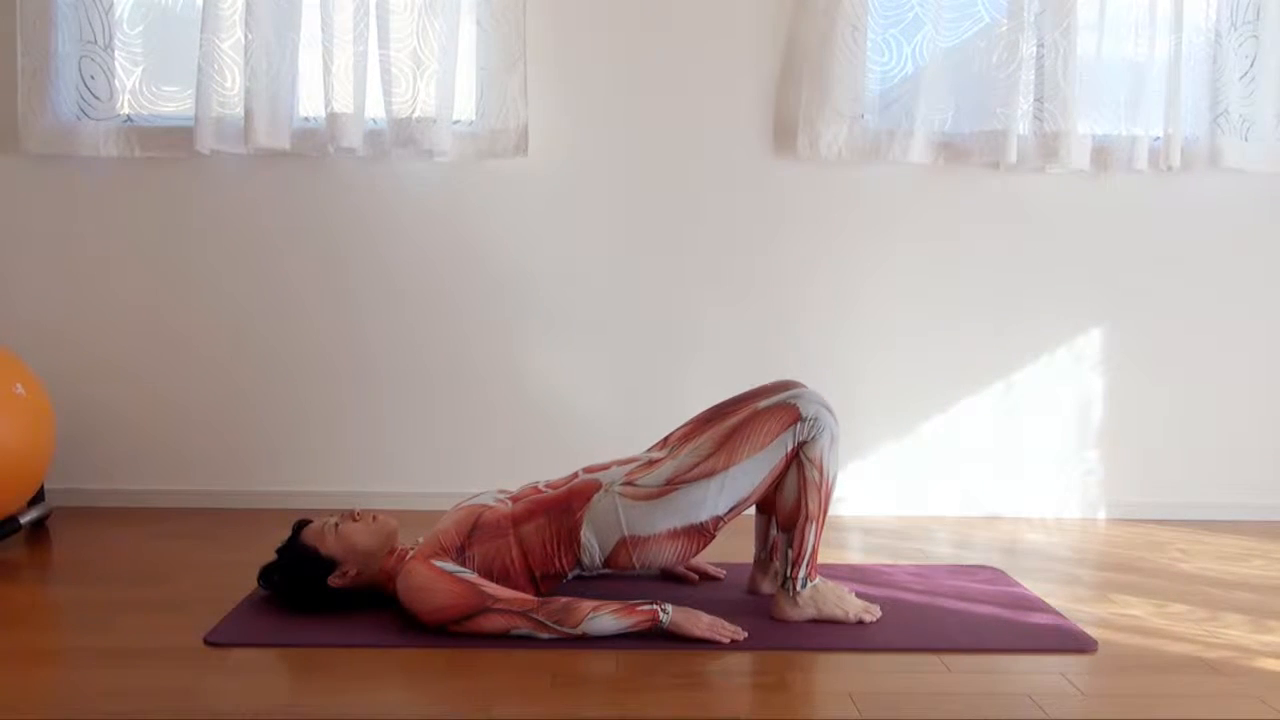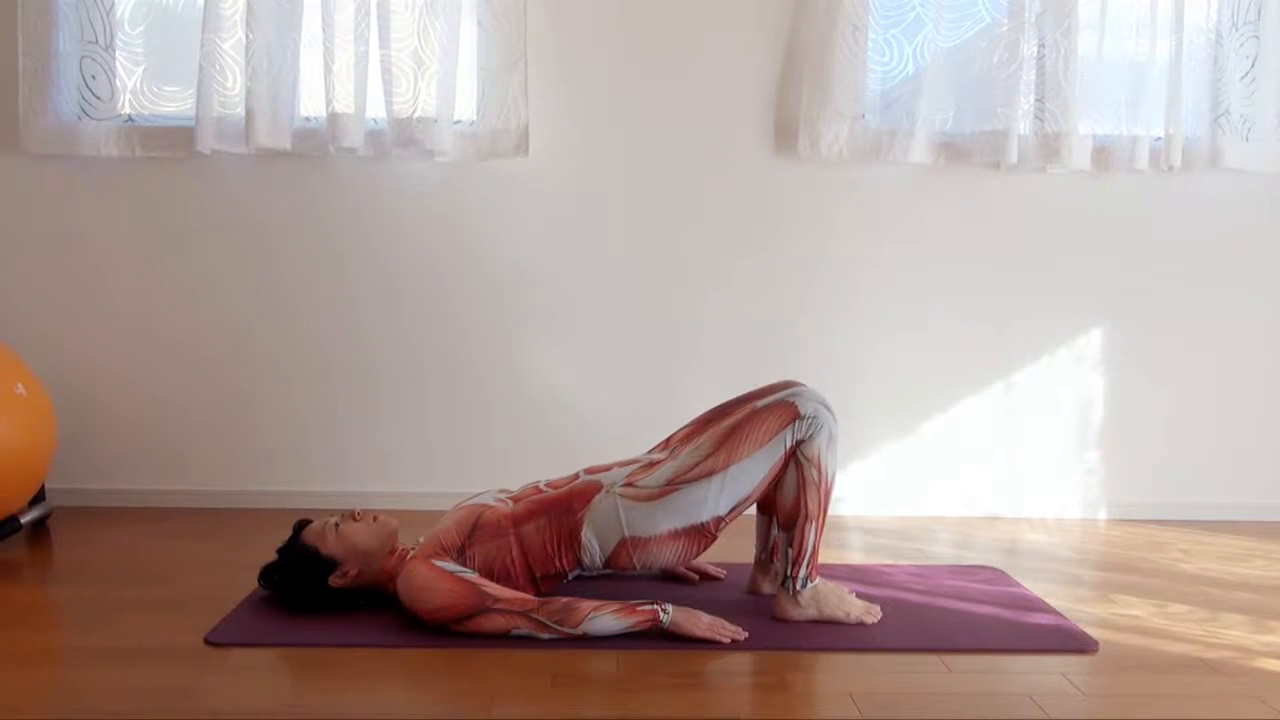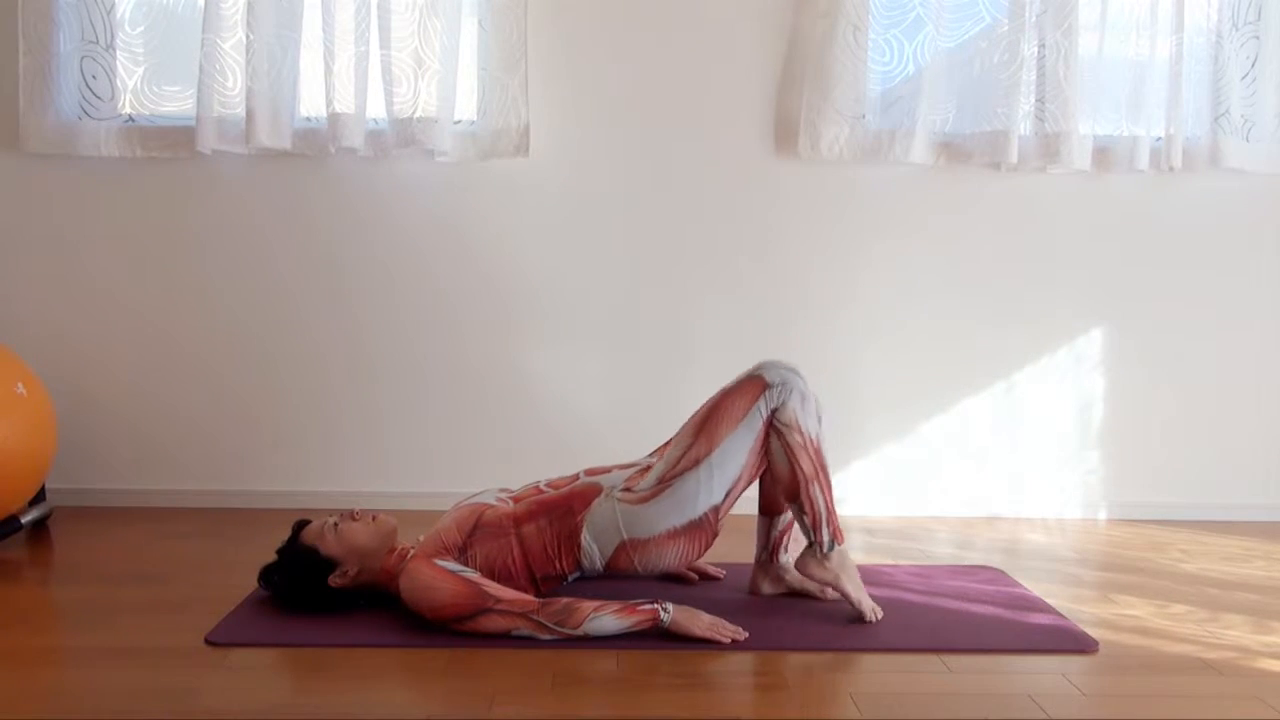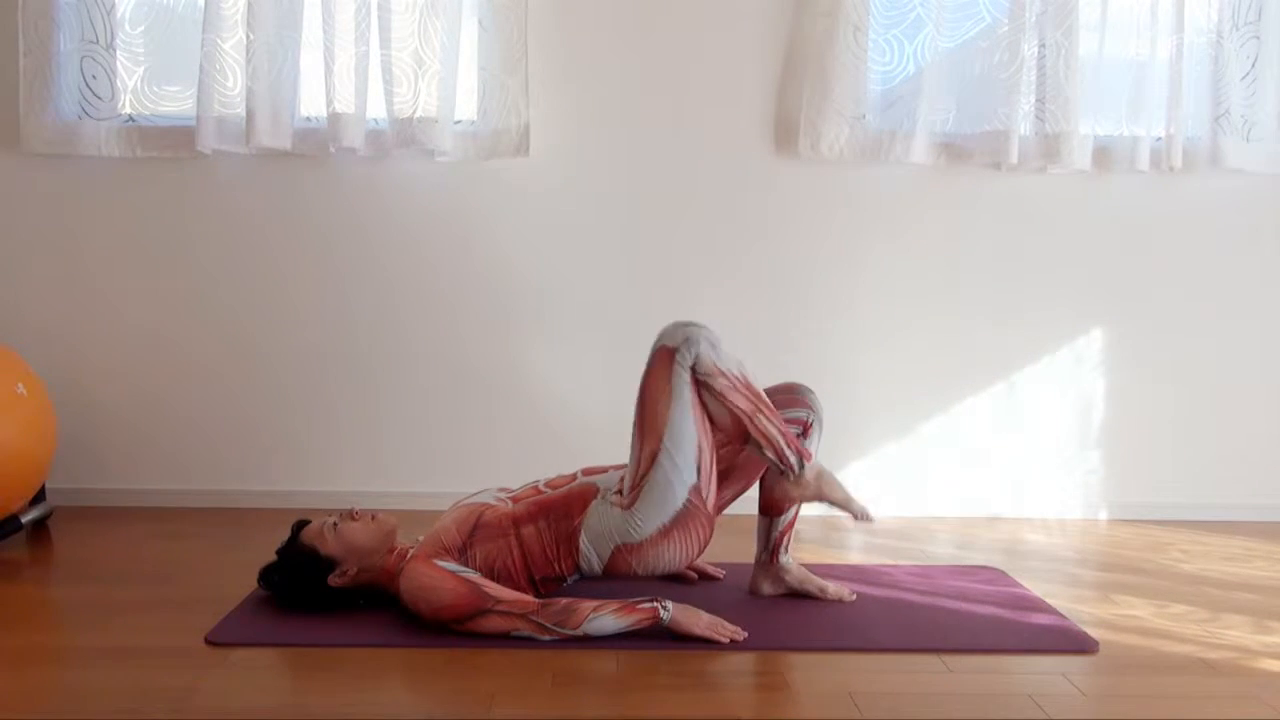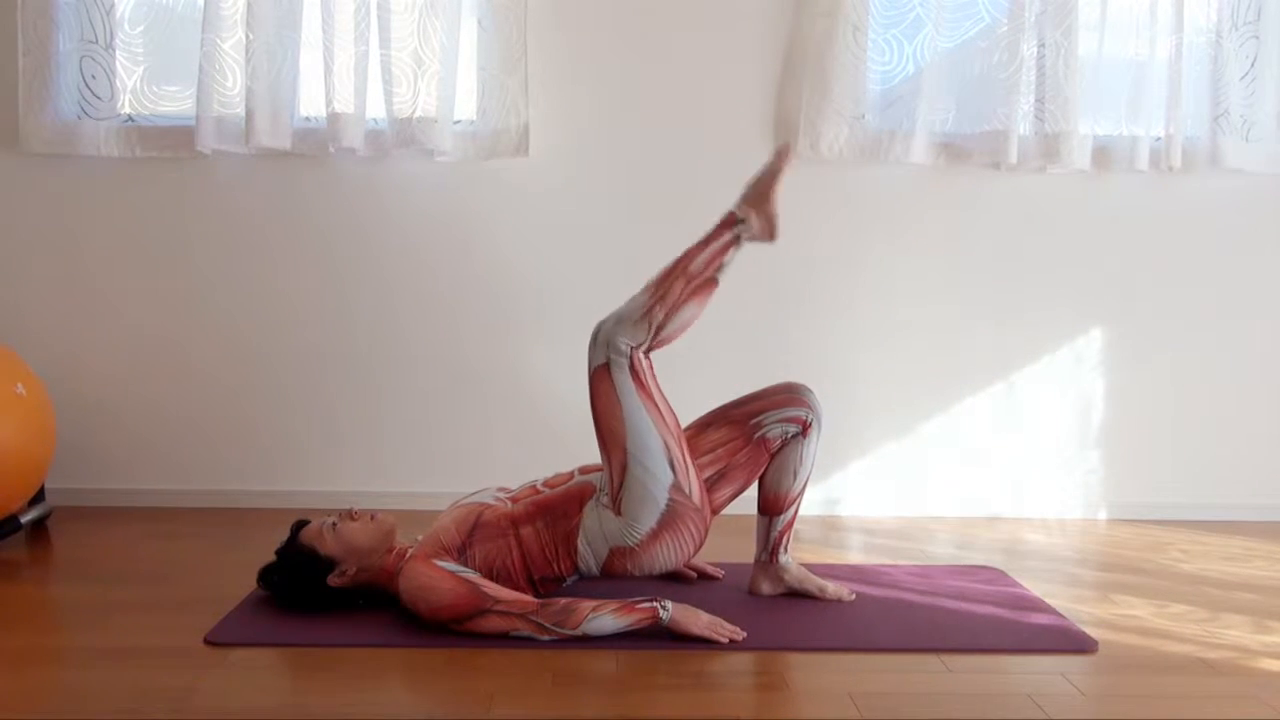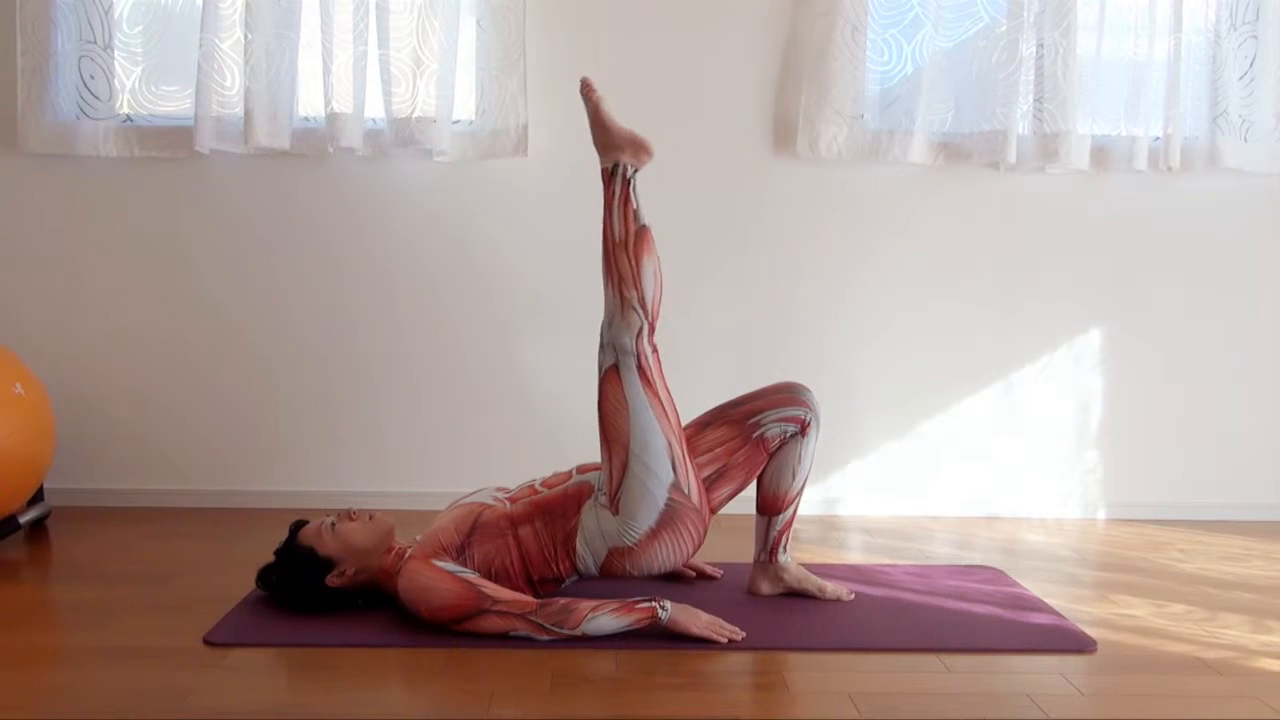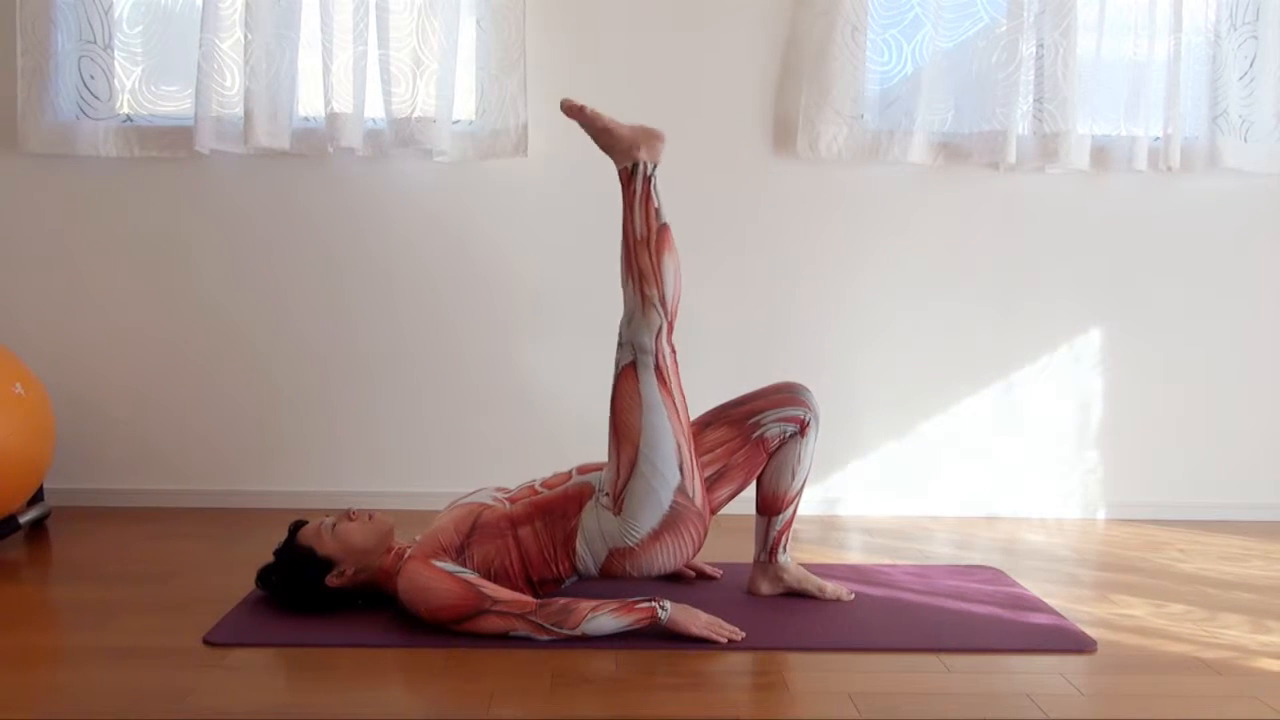
dt=0.3s
person 1, frame 1
left shoulder: (424, 557)
right shoulder: (419, 587)
right elbow: (542, 617)
right wrist: (666, 615)
left hip: (620, 494)
right hip: (628, 522)
left knee: (789, 399)
right knee: (810, 416)
left ankle: (772, 570)
right ankle: (799, 593)
person 1, frame 2
left shoulder: (426, 557)
right shoulder: (418, 586)
right elbow: (542, 618)
right wrist: (667, 615)
left hip: (623, 492)
right hip: (629, 524)
left knee: (789, 403)
right knee: (807, 413)
left ankle: (772, 569)
right ankle: (801, 592)
person 1, frame 3
left shoulder: (432, 554)
right shoulder: (420, 585)
right elbow: (541, 618)
right wrist: (667, 614)
left hip: (630, 502)
right hip: (640, 527)
left knee: (789, 406)
right knee: (777, 382)
left ankle: (774, 567)
right ankle: (825, 553)
person 1, frame 4
left shoulder: (432, 552)
right shoulder: (421, 585)
right elbow: (541, 618)
left wrist: (672, 553)
right wrist: (667, 612)
left hip: (625, 506)
right hip: (639, 526)
left knee: (797, 402)
right knee: (684, 341)
left ankle: (774, 567)
right ankle: (803, 472)
person 1, frame 5
left shoulder: (431, 551)
right shoulder: (419, 582)
right elbow: (540, 618)
right wrist: (665, 612)
left hip: (645, 521)
right hip: (639, 533)
left knee: (794, 403)
right knee: (613, 341)
left ankle: (773, 569)
right ankle: (743, 219)
person 1, frame 6
left shoulder: (423, 558)
right shoulder: (418, 586)
right elbow: (538, 618)
right wrist: (664, 612)
left hip: (648, 513)
right hip: (630, 533)
right knee: (623, 342)
left ankle: (773, 567)
person 1, frame 7
left shoulder: (427, 553)
right shoulder: (419, 587)
right elbow: (538, 618)
right wrist: (663, 611)
left hip: (638, 524)
right hip: (629, 532)
right knee: (643, 345)
left ankle: (772, 566)
